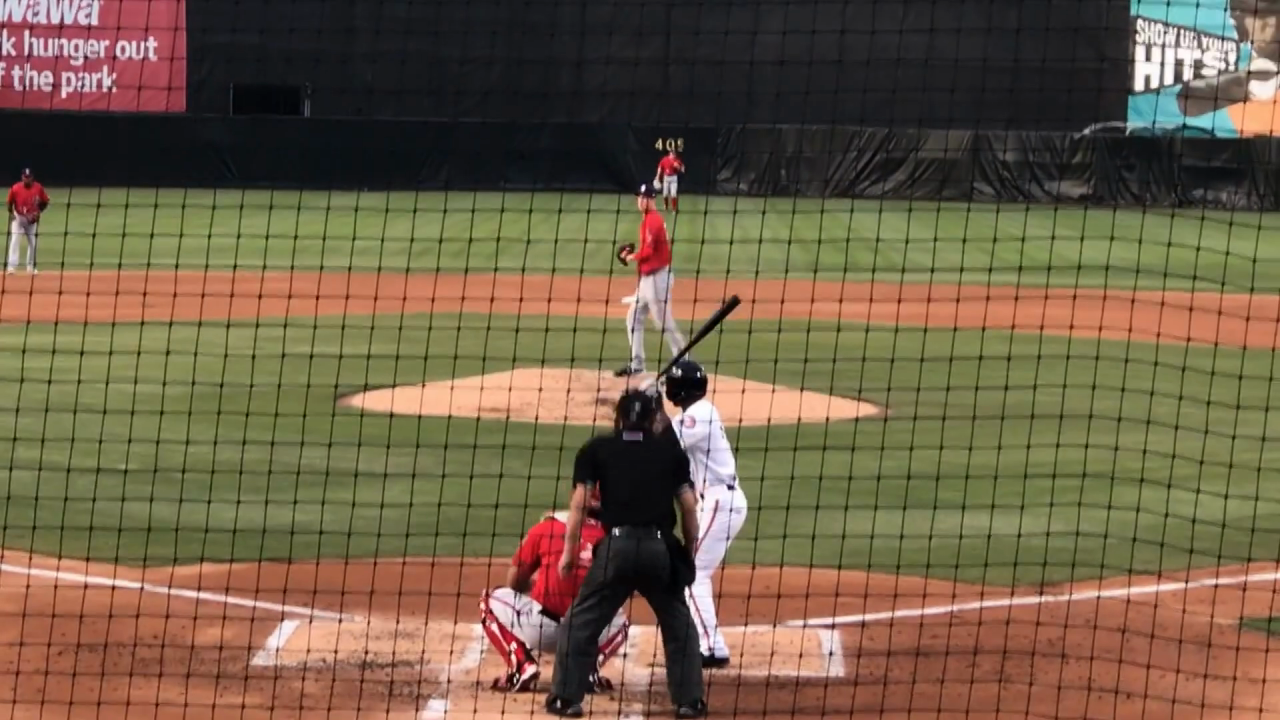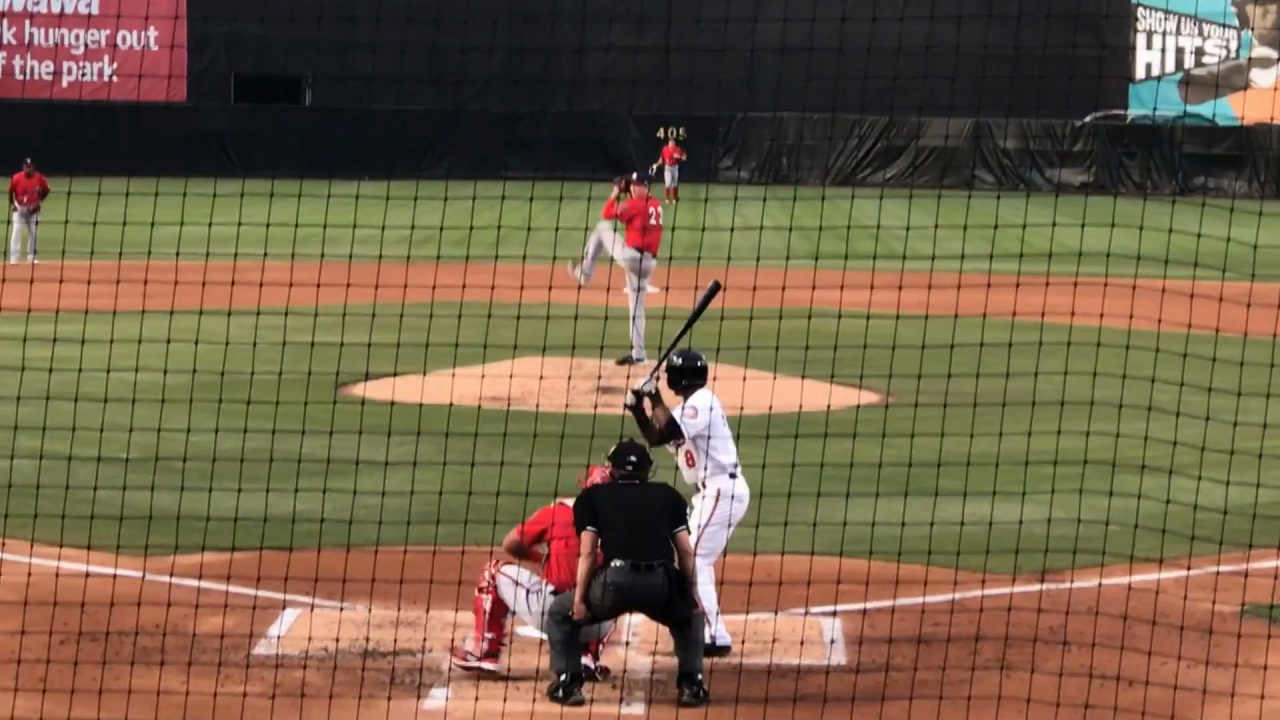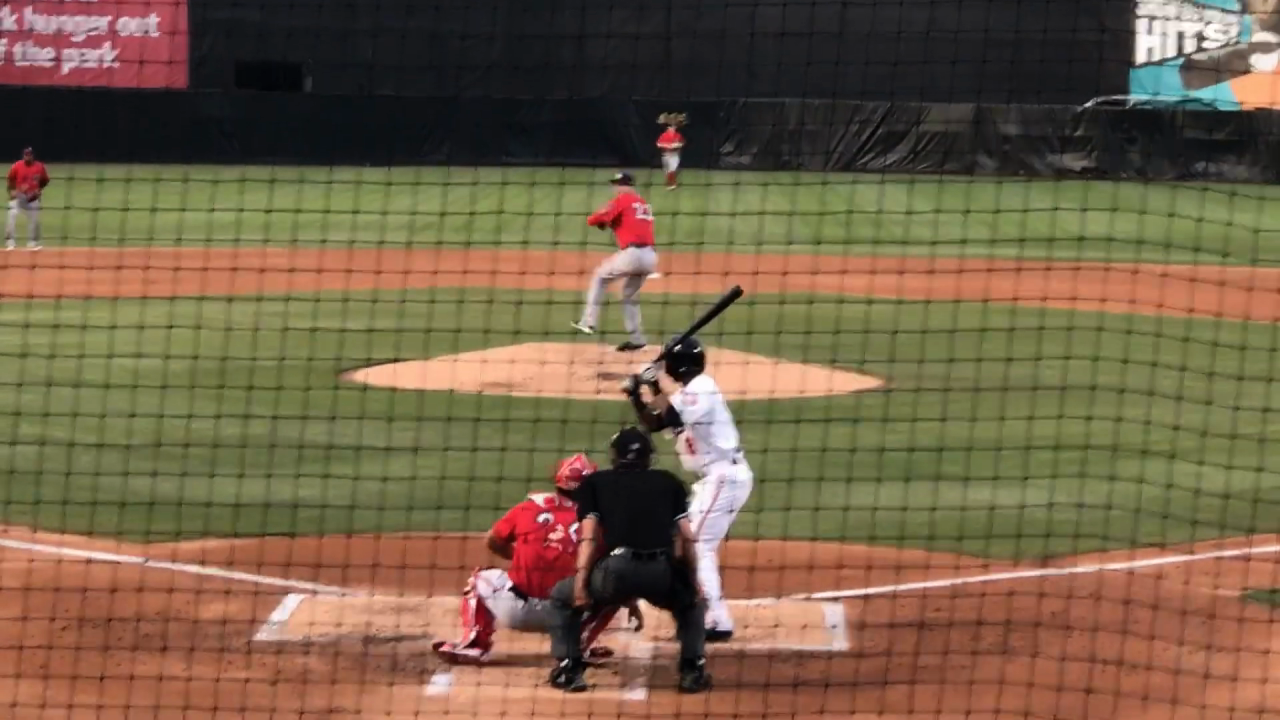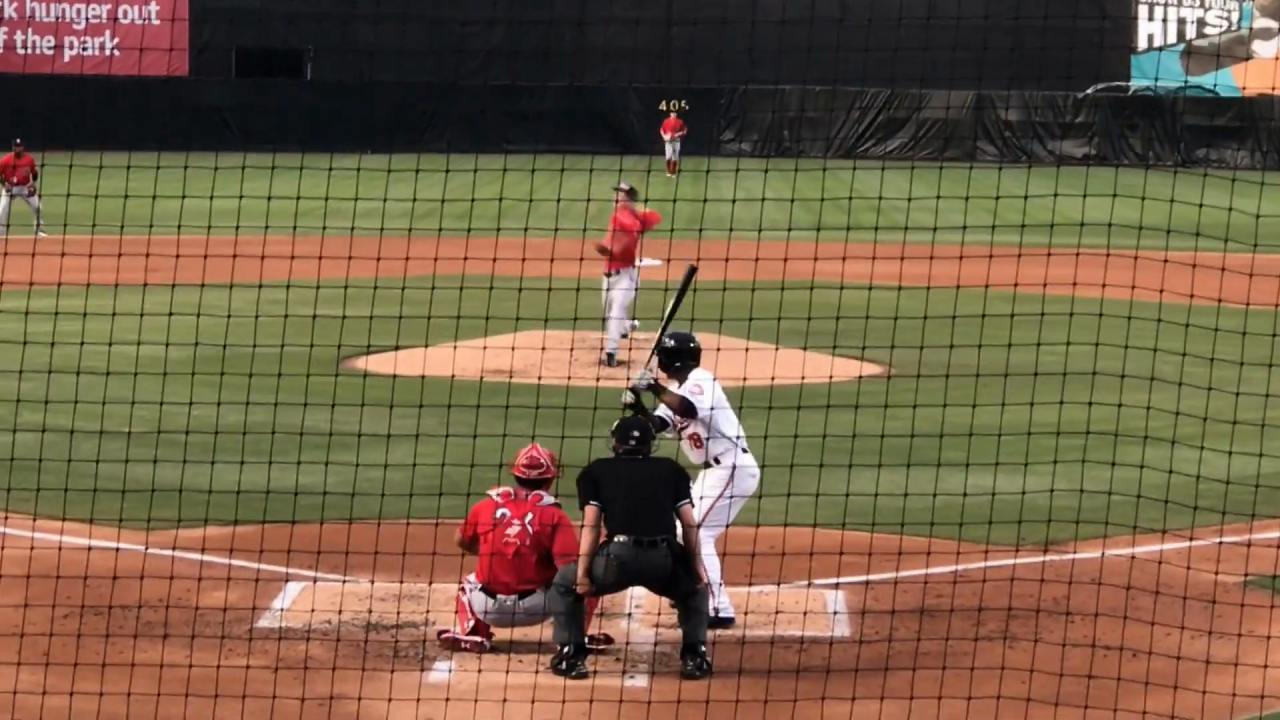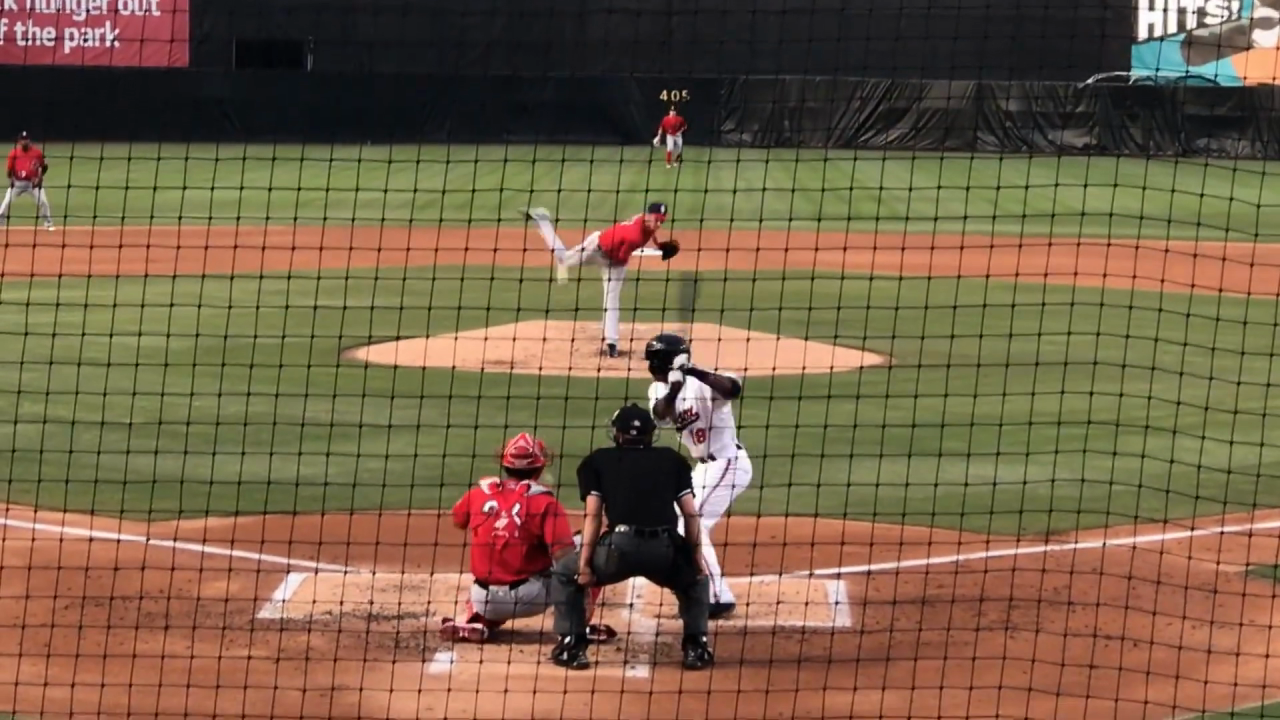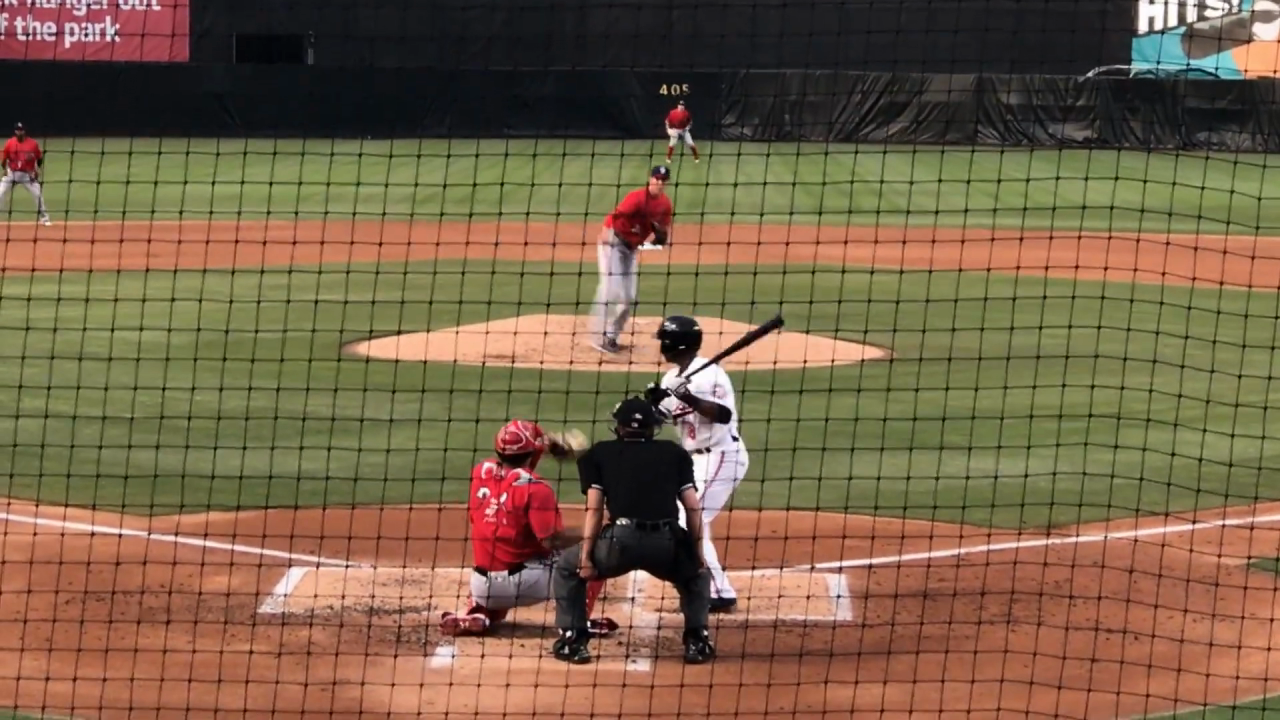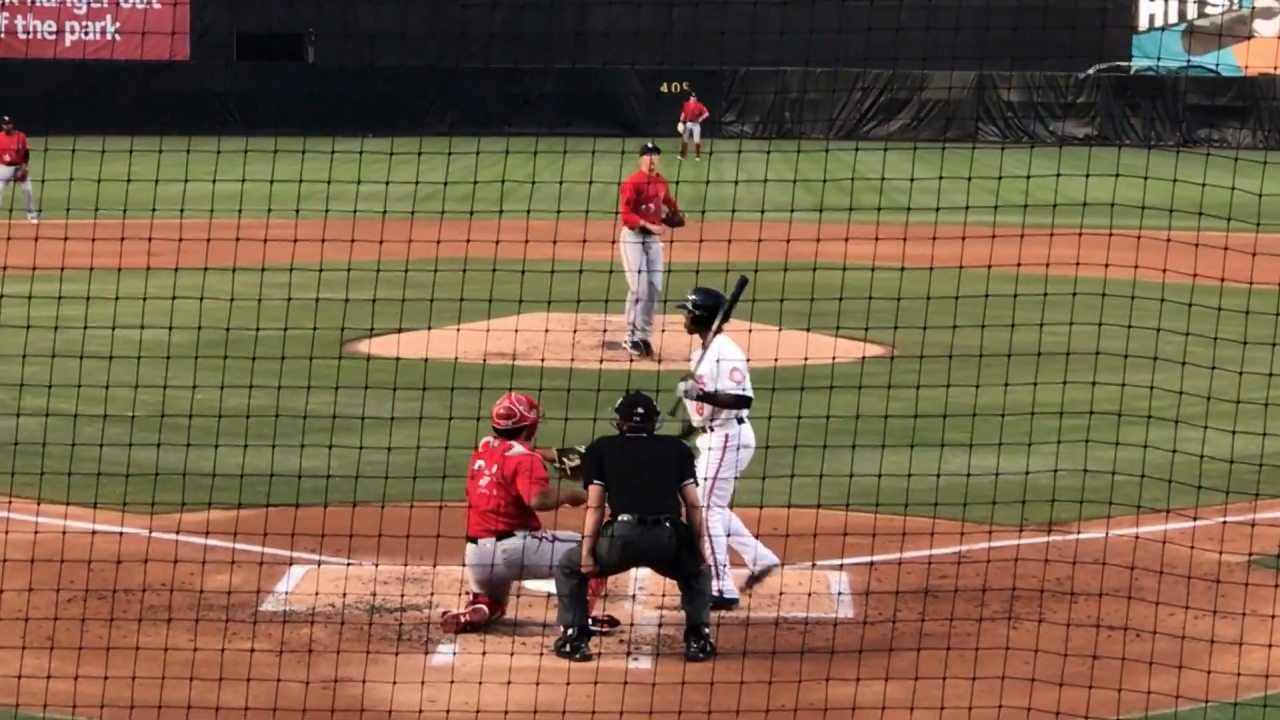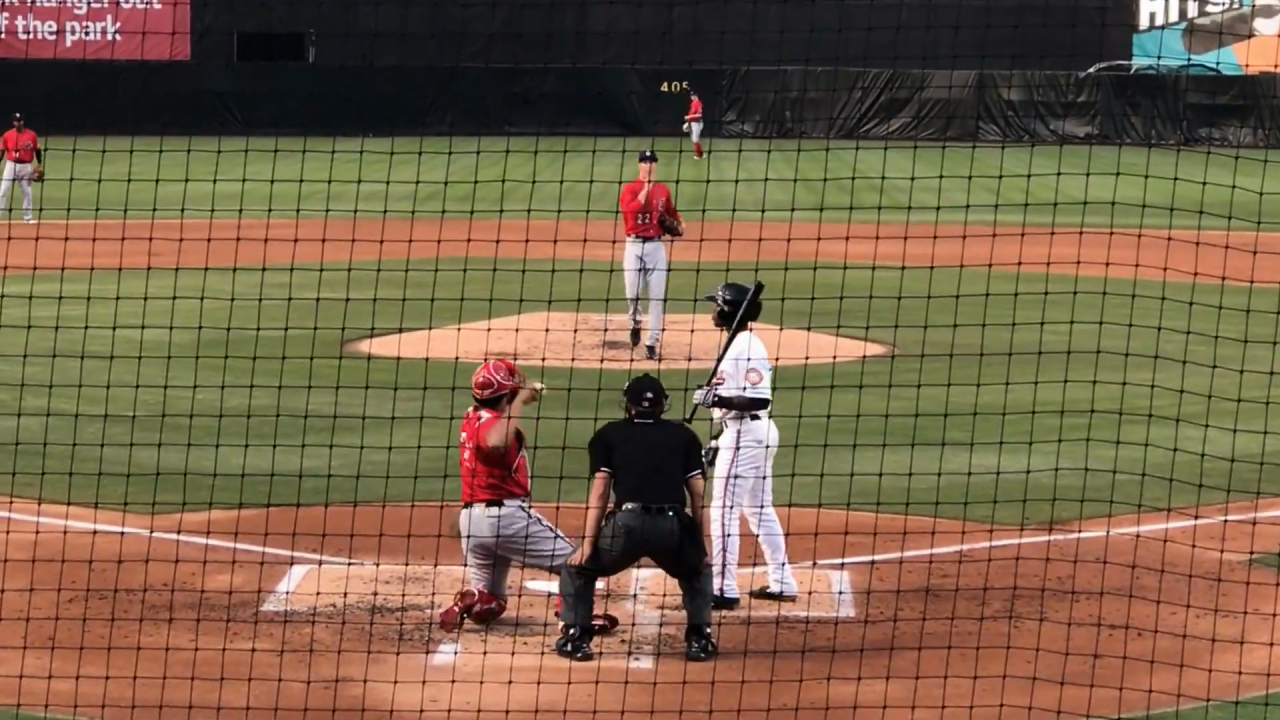
dt=0.4s
person 1, frame 1
left shoulder: (701, 413)
right shoulder: (692, 415)
left hip: (720, 502)
right hip: (712, 503)
left knee: (692, 574)
right knee: (695, 571)
left ankle: (714, 649)
right ankle: (704, 640)
person 1, frame 2
left shoulder: (701, 402)
right shoulder: (689, 405)
left elbow: (668, 432)
right elbow: (657, 438)
left wrist: (655, 397)
right wrist: (638, 409)
left hip: (722, 491)
right hip: (714, 491)
left knee: (694, 561)
right knee: (695, 559)
left ankle: (715, 638)
right ankle: (704, 626)
person 1, frame 3
left shoulder: (701, 388)
right shoulder: (686, 392)
left elbow: (671, 418)
right elbow: (654, 423)
left wrist: (654, 386)
right wrist: (636, 395)
left hip: (724, 477)
right hip: (715, 478)
left knee: (696, 547)
right knee: (700, 544)
left ankle: (718, 622)
right ankle: (710, 612)
person 1, frame 4
left shoulder: (700, 379)
right shoulder: (671, 391)
left elbow: (688, 410)
right elbow: (658, 425)
left wrist: (653, 388)
right wrist: (638, 406)
left hip: (733, 469)
right hip: (713, 469)
left knee: (698, 534)
left ankle: (719, 610)
person 1, frame 5
left shoulder: (701, 381)
right shoulder: (659, 388)
left elbow: (734, 389)
right elbow: (661, 414)
left wrist: (696, 371)
right wrist: (673, 386)
left hip: (728, 465)
right hip: (704, 466)
left ankle: (718, 597)
person 1, frame 6
left shoulder: (710, 373)
right shoulder: (672, 377)
left elbow: (724, 414)
right elbow: (662, 414)
left wrist: (688, 398)
right wrist: (653, 399)
left hip: (723, 456)
right hip: (703, 458)
left ankle: (719, 592)
right ankle: (706, 577)
person 1, frame 7
left shoulder: (725, 351)
right shoulder: (704, 352)
left elbow: (743, 399)
left wrist: (702, 393)
right wrist: (680, 436)
left hip: (727, 438)
right hip: (717, 438)
left knee: (709, 512)
right knee: (715, 510)
left ankle: (722, 591)
right ankle: (761, 558)
person 1, frame 8
left shoulder: (746, 348)
right shoulder: (740, 345)
left elbow: (760, 400)
left wrist: (717, 400)
right wrist: (719, 439)
left hip: (745, 434)
right hip: (756, 432)
left knee: (724, 510)
right knee: (759, 509)
left ankle: (724, 589)
right ankle: (782, 582)
person 2, frame 1
left shoulder: (597, 448)
right shoulder: (671, 450)
left elbow: (579, 501)
right elbow: (689, 508)
left wrist: (568, 553)
right wrist: (689, 555)
left hip: (617, 545)
right hip: (660, 547)
left knee: (581, 621)
right knee: (678, 624)
person 2, frame 2
left shoulder: (593, 495)
right shoulder: (667, 494)
left elbow: (588, 551)
right elbow: (685, 550)
left wrist: (579, 599)
right wrist: (692, 595)
left hip: (616, 580)
right hip: (659, 584)
left knee: (561, 611)
right knee: (689, 616)
left ankle: (568, 683)
right ankle: (692, 684)
person 2, frame 3
left shoulder: (596, 482)
right shoulder: (669, 482)
left elbow: (590, 538)
right elbow: (686, 537)
left wrist: (580, 586)
right wrist: (692, 583)
left hip: (617, 569)
right hip: (661, 572)
left knee: (562, 596)
right knee: (692, 602)
left ankle: (570, 669)
right ankle: (693, 669)
person 2, frame 4
left shoulder: (597, 470)
right shoulder: (671, 469)
left elbow: (591, 525)
right elbow: (689, 524)
left wrist: (582, 573)
right wrist: (694, 570)
left hip: (619, 556)
right hip: (663, 559)
left knee: (564, 583)
right knee: (695, 589)
left ankle: (571, 655)
right ankle: (695, 656)
person 2, frame 5
left shoulder: (598, 460)
right shoulder: (673, 459)
left elbow: (593, 515)
right elbow: (691, 514)
left wrist: (584, 565)
right wrist: (694, 560)
left hip: (620, 547)
right hip: (665, 550)
left knee: (565, 573)
right knee: (695, 580)
left ankle: (572, 646)
right ankle: (696, 646)
person 2, frame 6
left shoulder: (599, 453)
right shoulder: (674, 452)
left elbow: (594, 508)
right elbow: (692, 508)
left wrist: (585, 557)
right wrist: (695, 555)
left hip: (621, 540)
right hip: (666, 543)
left knee: (567, 567)
right knee: (696, 573)
left ankle: (573, 640)
right ankle: (697, 640)
person 2, frame 7
left shoulder: (601, 448)
right shoulder: (676, 447)
left elbow: (595, 504)
right elbow: (693, 504)
left wrist: (587, 553)
right wrist: (696, 550)
left hip: (623, 536)
right hip: (668, 539)
left knee: (569, 566)
right knee: (698, 570)
left ankle: (575, 638)
right ankle: (698, 638)
person 2, frame 8
left shoulder: (609, 434)
right shoulder: (684, 435)
left elbow: (600, 490)
right elbow: (698, 495)
left wrist: (588, 542)
right wrist: (699, 542)
left hip: (628, 524)
right hip: (672, 526)
left knee: (576, 567)
right knee: (697, 570)
left ankle: (577, 638)
right ankle: (699, 638)
person 3, frame 1
left shoulder: (550, 526)
left elbow: (514, 581)
left hip: (540, 628)
left knee: (492, 600)
right knee: (620, 620)
left ankle: (522, 665)
person 3, frame 2
left shoulder: (559, 512)
left elbow: (510, 544)
left hip: (551, 607)
right hip: (593, 625)
left knee: (495, 574)
left ankle: (483, 654)
right ankle: (588, 657)
person 3, frame 3
left shoulder: (528, 508)
left elbow: (492, 543)
right wrist: (633, 606)
left hip: (513, 609)
left knee: (480, 579)
left ankle: (474, 646)
person 3, frame 4
left shoulder: (487, 504)
right shoulder: (553, 515)
left elbow: (461, 541)
left hip: (487, 607)
right hip: (534, 606)
left knee: (469, 584)
left ankle: (473, 634)
person 3, frame 5
left shoulder: (479, 492)
right shoulder: (542, 501)
left elbow: (457, 519)
right elbow: (563, 553)
left hip: (483, 599)
right hip: (527, 597)
left ankle: (476, 623)
person 3, frame 6
left shoulder: (481, 473)
right shoulder: (534, 487)
right elbow: (551, 540)
left wrist: (546, 447)
left hip: (483, 587)
right hip: (526, 583)
left ankle: (477, 615)
person 3, frame 7
left shoulder: (484, 447)
right shoulder: (523, 456)
right elbow: (538, 500)
left wrist: (546, 455)
right wrist: (572, 494)
left hip: (476, 552)
right hip: (513, 546)
left knee: (490, 607)
left ankle: (475, 612)
person 3, frame 8
left shoulder: (472, 418)
right shoulder: (492, 421)
right elbow: (494, 445)
right wrist: (520, 401)
left hip: (471, 519)
right hip: (508, 514)
left knee: (488, 606)
right knee: (573, 561)
left ankle: (468, 602)
person 4, frame 1
left shoulder: (650, 221)
right shoulder: (655, 218)
left elbow: (648, 252)
left wrist: (632, 257)
right wrist: (635, 254)
left hip: (656, 277)
right hip: (648, 277)
left knee: (665, 325)
right knee: (634, 318)
right ankle: (637, 363)
person 4, frame 2
left shoulder: (634, 204)
right shoulder: (656, 205)
left elbow: (608, 215)
left wrist: (615, 195)
left hip: (632, 256)
right hip: (649, 261)
left knee: (600, 231)
right knee: (636, 307)
left ankle: (583, 274)
right ankle: (637, 353)
person 4, frame 3
left shoulder: (621, 200)
right shoulder: (643, 204)
left elbow: (597, 218)
left wrist: (600, 220)
left hip: (634, 254)
right hip: (650, 255)
left knee: (600, 275)
right knee: (627, 295)
left ankle: (588, 322)
right ankle: (636, 338)
person 4, frame 4
left shoulder: (628, 217)
right shoulder: (619, 213)
left hip: (625, 275)
right hip: (611, 274)
left knee: (618, 310)
right knee: (612, 311)
left ankle: (611, 350)
right ankle: (626, 325)
person 4, frame 5
left shoulder: (648, 220)
right shoulder: (635, 234)
right elbow: (621, 259)
left wrist: (657, 242)
left hip: (613, 257)
right hip: (599, 245)
left knee: (612, 301)
right knee: (563, 259)
left ankle: (611, 343)
right ankle: (542, 219)
person 4, frame 6
left shoulder: (665, 204)
right shoulder: (637, 197)
left elbow: (664, 226)
right elbow: (616, 215)
left wrist: (662, 234)
right wrist: (605, 233)
left hip: (630, 249)
right hip: (614, 242)
left knee: (629, 299)
right knee: (611, 290)
left ankle: (611, 335)
right ankle: (600, 336)
person 4, frame 7
left shoulder: (662, 181)
right shoulder: (632, 182)
left elbow: (668, 201)
right elbow: (625, 213)
left wrist: (676, 211)
right wrist: (648, 225)
left hip: (652, 239)
right hip: (632, 237)
left knee: (654, 289)
right knee: (638, 289)
left ankle: (644, 336)
right ankle: (632, 338)
person 4, frame 8
left shoulder: (663, 189)
right shoulder: (630, 188)
left elbow: (671, 210)
right elbow: (630, 210)
left wrist: (679, 222)
right wrist: (646, 190)
left hip: (656, 245)
right hip: (634, 245)
left knee: (657, 296)
right knee: (632, 293)
left ankle: (652, 343)
right ankle: (635, 324)
